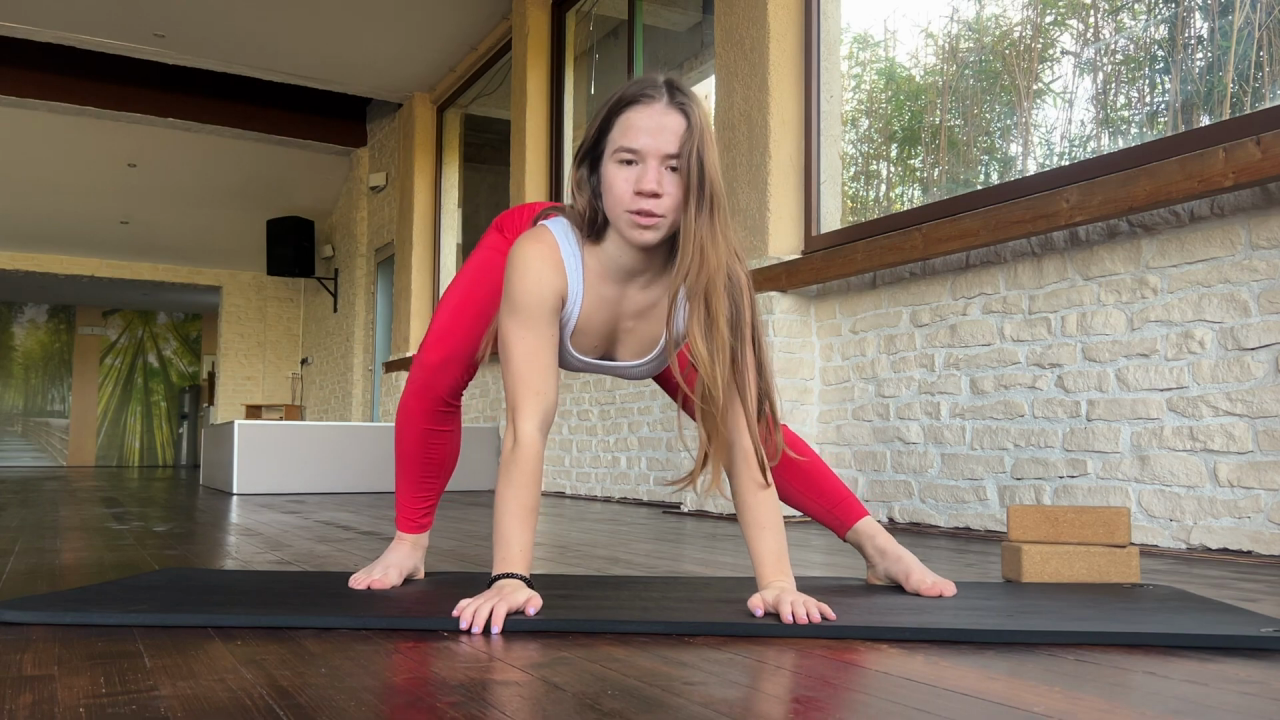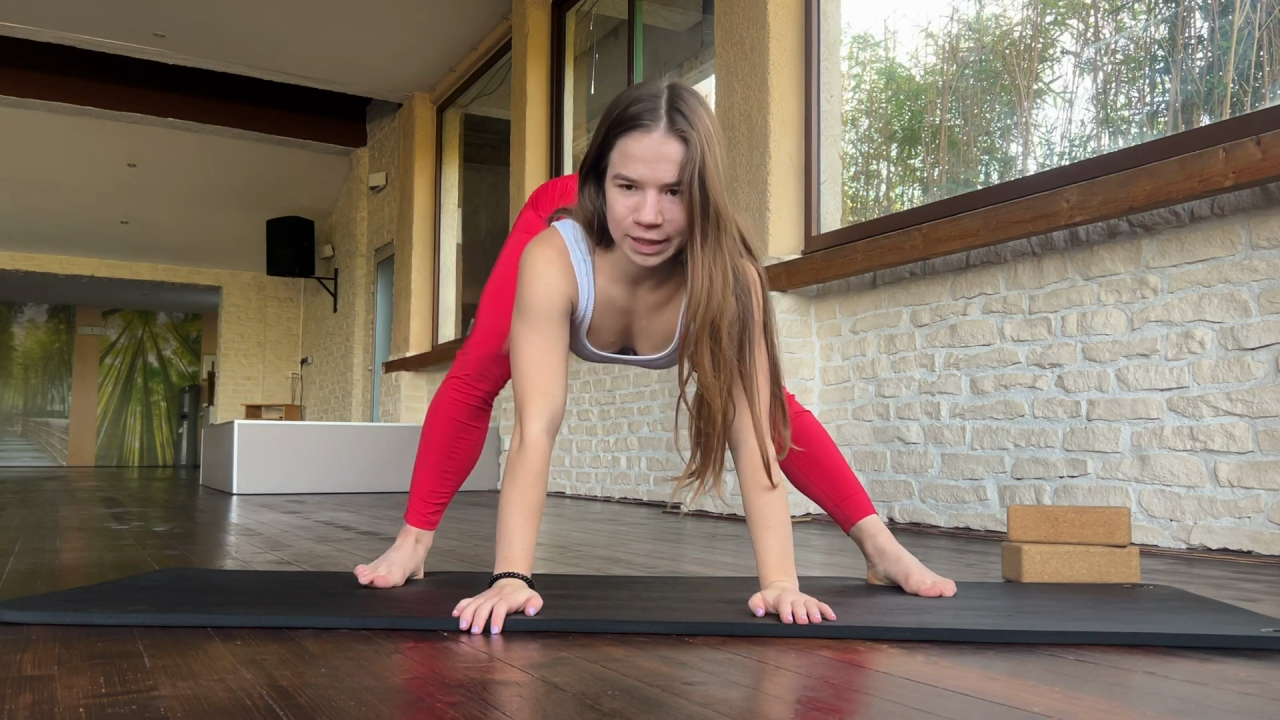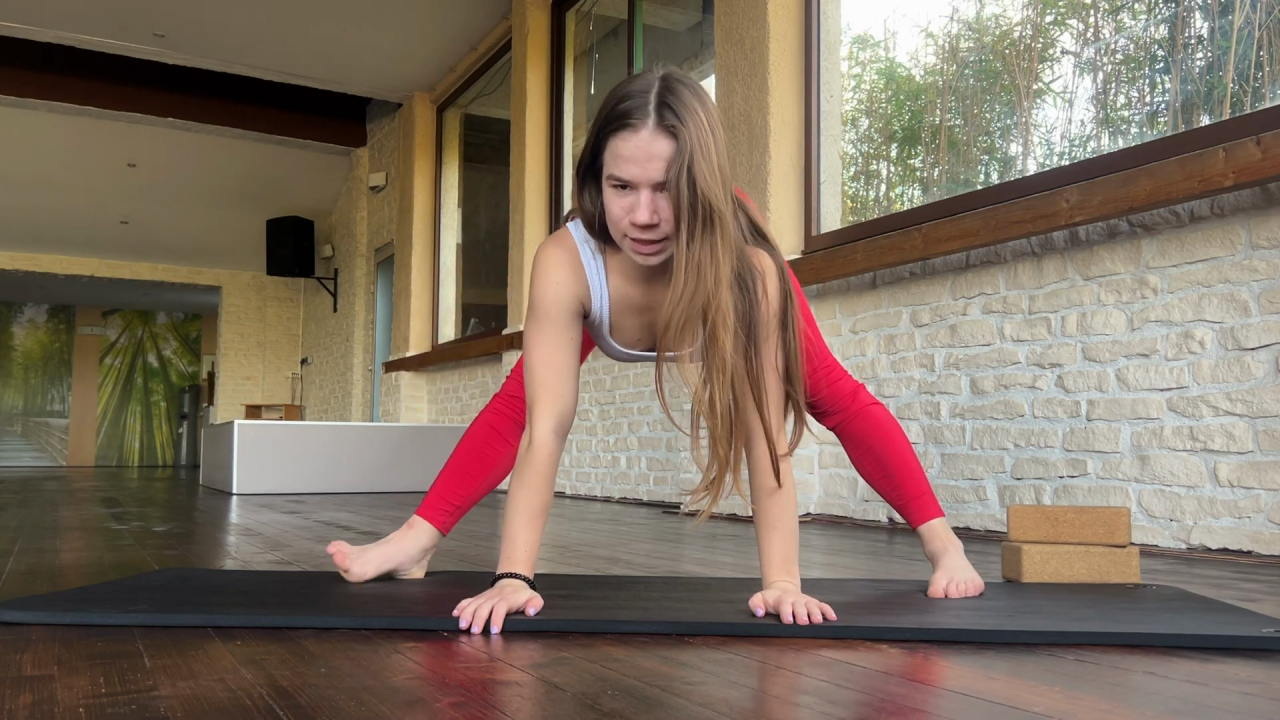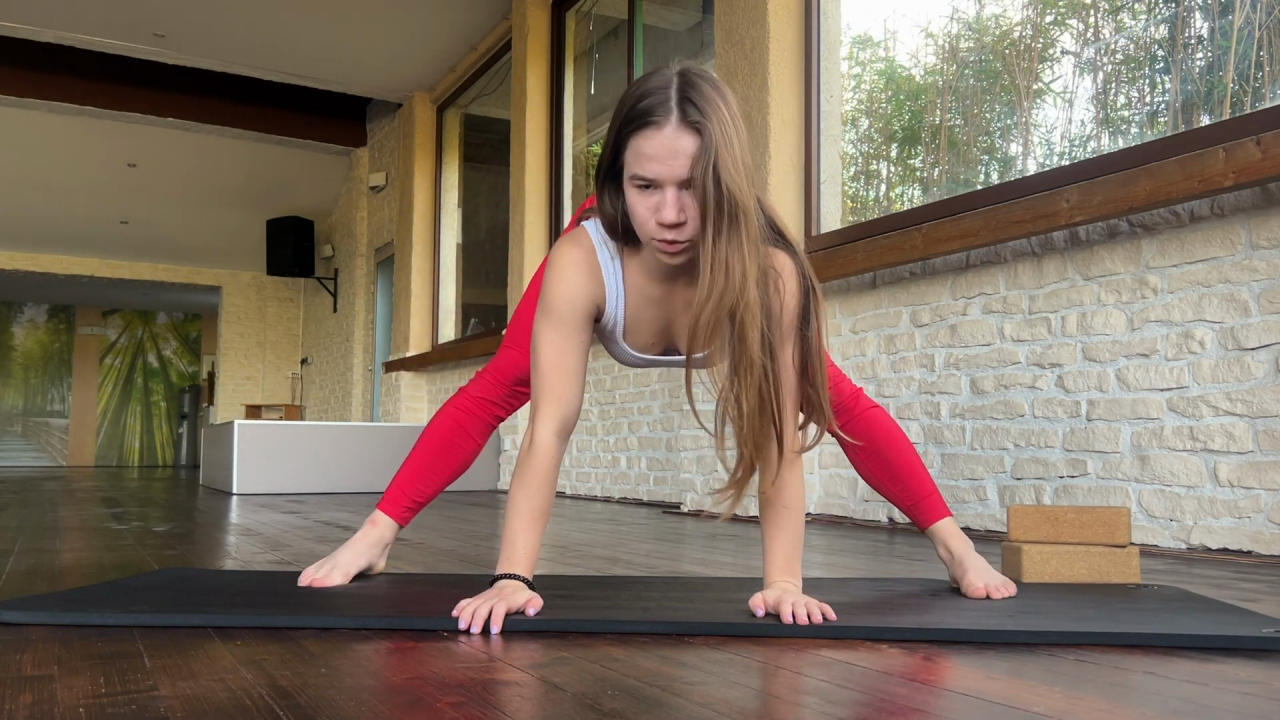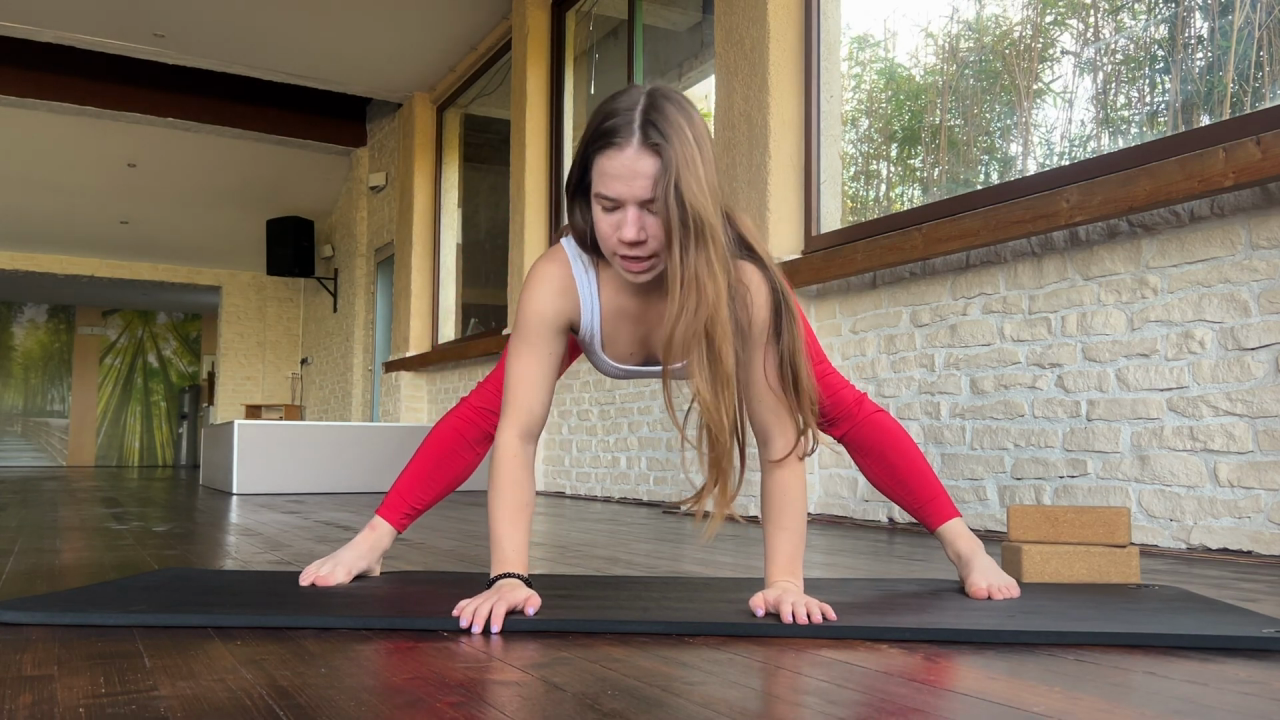
dt=0.5s
person 1, frame 1
left shoulder: (715, 279)
right shoulder: (537, 253)
left elbow: (742, 435)
right elbow: (528, 427)
left wrist: (776, 581)
right wrist: (509, 578)
left knee: (752, 416)
right knee: (434, 380)
left ankle: (875, 544)
right ankle: (411, 543)
person 1, frame 2
left shoulder: (730, 276)
right shoulder: (554, 256)
left elbow: (753, 430)
right elbow: (537, 427)
left wrist: (780, 580)
right wrist: (510, 576)
left hip: (689, 269)
right hip: (562, 227)
left knee: (772, 403)
right knee: (474, 376)
left ankle: (877, 544)
right ankle: (414, 541)
person 1, frame 3
left shoulder: (750, 268)
right shoulder: (567, 262)
left elbow: (768, 433)
right elbow: (544, 427)
left wrist: (782, 582)
right wrist: (513, 576)
left hip: (715, 252)
right hip: (608, 276)
left knee: (833, 393)
right knee: (517, 398)
left ankle: (941, 543)
right ankle: (416, 541)
person 1, frame 4
left shoulder: (769, 270)
right shoulder: (582, 261)
left elbow: (779, 433)
right elbow: (550, 428)
left wrist: (784, 582)
right wrist: (512, 576)
left hip: (724, 266)
right hip: (610, 263)
left knee: (832, 399)
right knee: (493, 389)
left ankle: (953, 547)
right ankle: (375, 539)
person 1, frame 5
left shoulder: (734, 277)
right shoulder: (557, 283)
left elbow: (783, 436)
right elbow: (513, 432)
left wrist: (784, 581)
right wrist: (509, 575)
left hip: (707, 261)
right hip: (598, 276)
left knee: (833, 404)
right knee: (488, 405)
left ankle: (963, 545)
right ankle: (372, 540)
